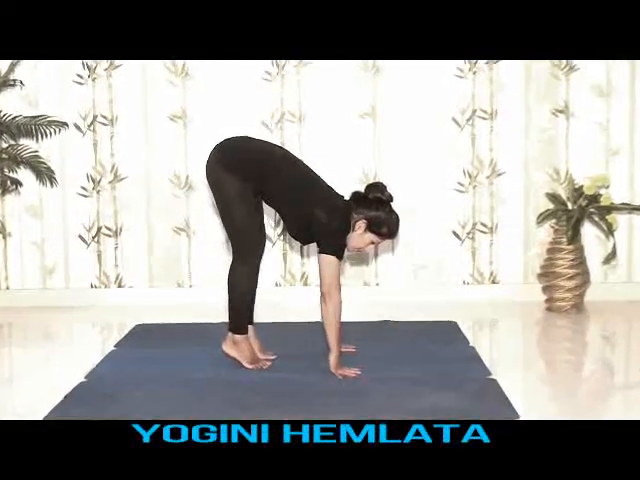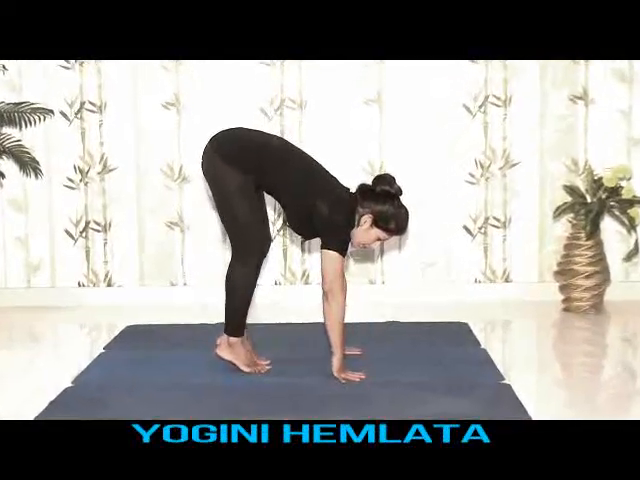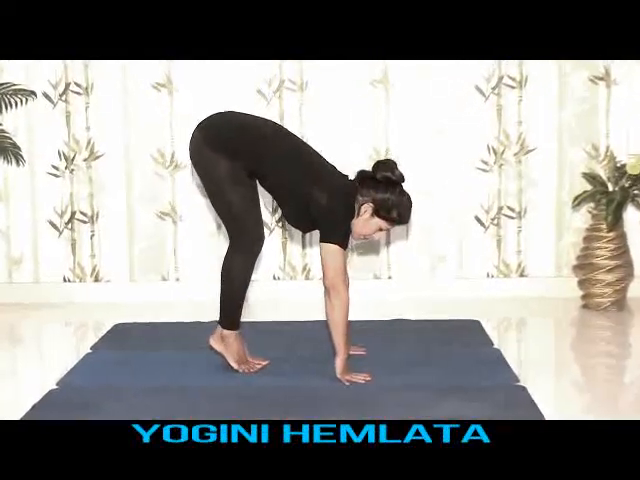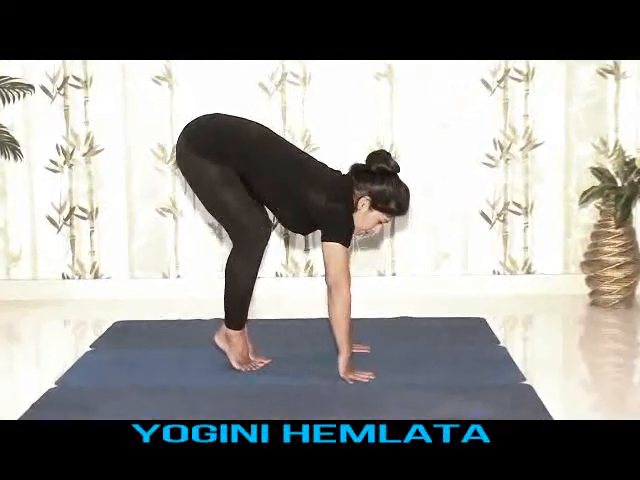
dt=0.5s
person 1, frame 1
left shoulder: (339, 219)
right shoulder: (334, 224)
left elbow: (329, 292)
right elbow: (330, 294)
left wrist: (335, 345)
left hip: (244, 166)
right hip: (230, 165)
left knee: (254, 249)
right knee: (248, 253)
left ankle: (247, 334)
right ankle: (236, 338)
person 1, frame 2
left shoulder: (344, 210)
right shoulder: (338, 217)
left elbow: (336, 285)
right elbow: (333, 292)
left wrist: (338, 347)
right wrist: (337, 359)
left hip: (241, 156)
right hip: (228, 157)
left knee: (259, 245)
right knee: (250, 250)
left ankle: (234, 333)
right ankle: (232, 341)
person 1, frame 3
left shoulder: (344, 200)
right shoulder: (336, 208)
left elbow: (336, 284)
right elbow: (336, 288)
left wrist: (342, 346)
right wrist: (341, 360)
left hip: (233, 143)
right hip: (216, 144)
left knee: (250, 238)
right knee: (248, 239)
left ankle: (228, 330)
right ankle: (226, 334)
person 1, frame 4
left shoulder: (340, 195)
right shoulder: (337, 207)
left elbow: (338, 283)
right elbow: (339, 286)
left wrist: (345, 344)
right wrist: (344, 358)
left hip: (222, 145)
right hip: (202, 149)
left knee: (258, 232)
right knee: (252, 237)
left ankle: (234, 328)
right ankle: (231, 333)
